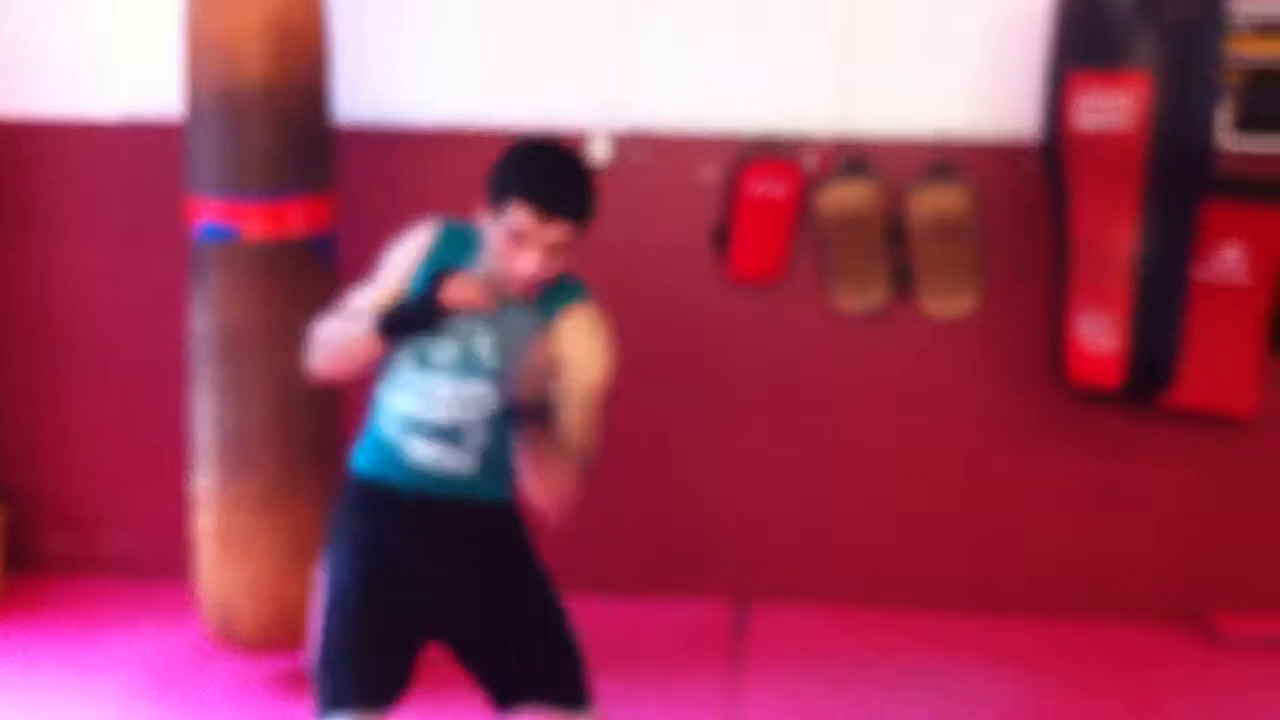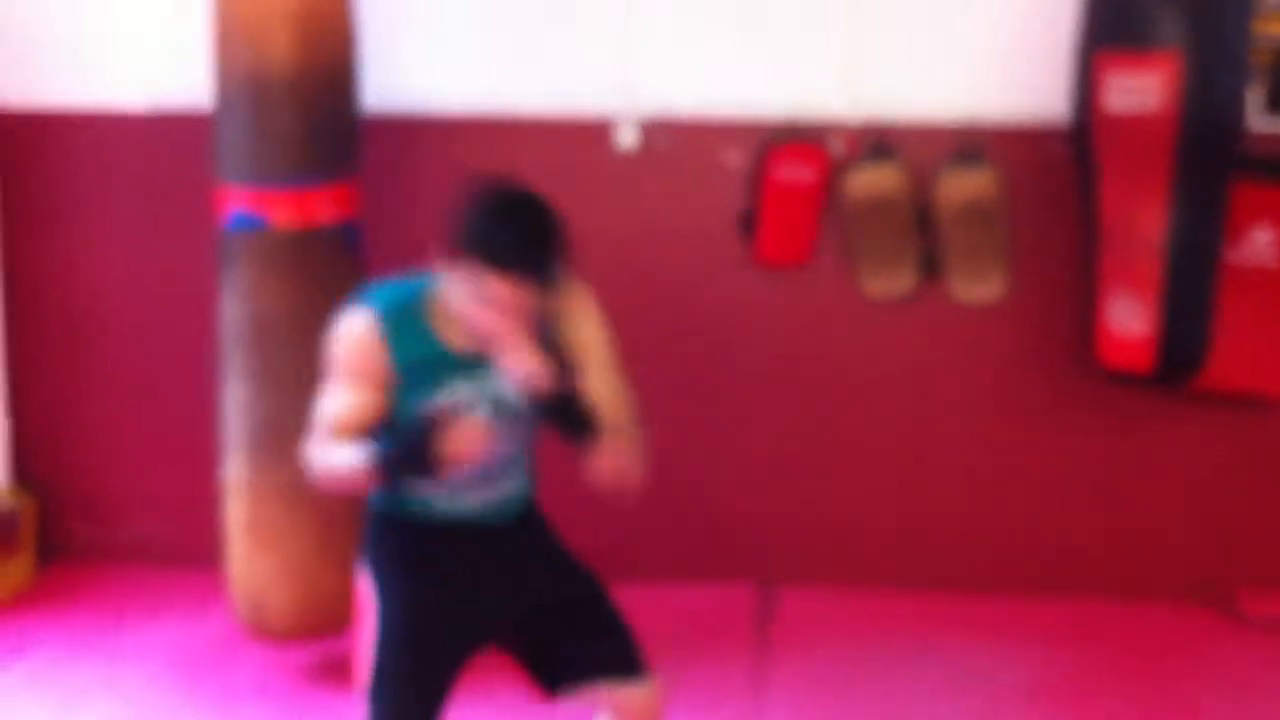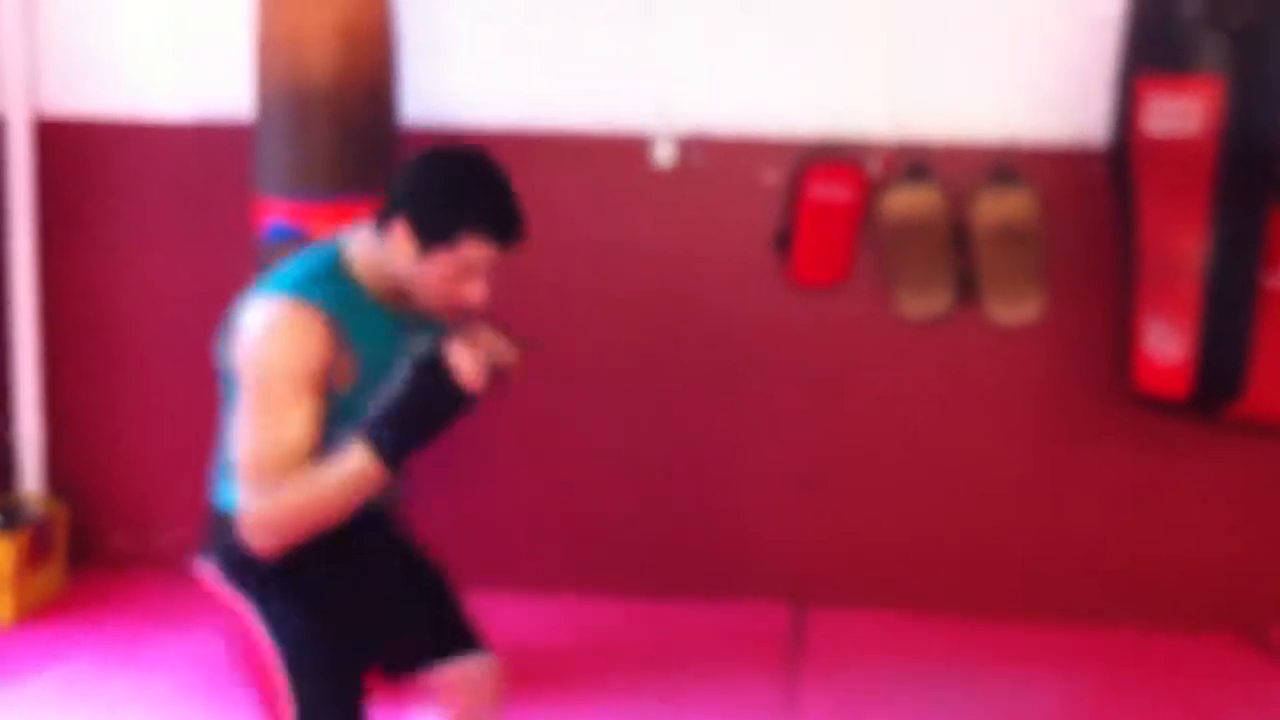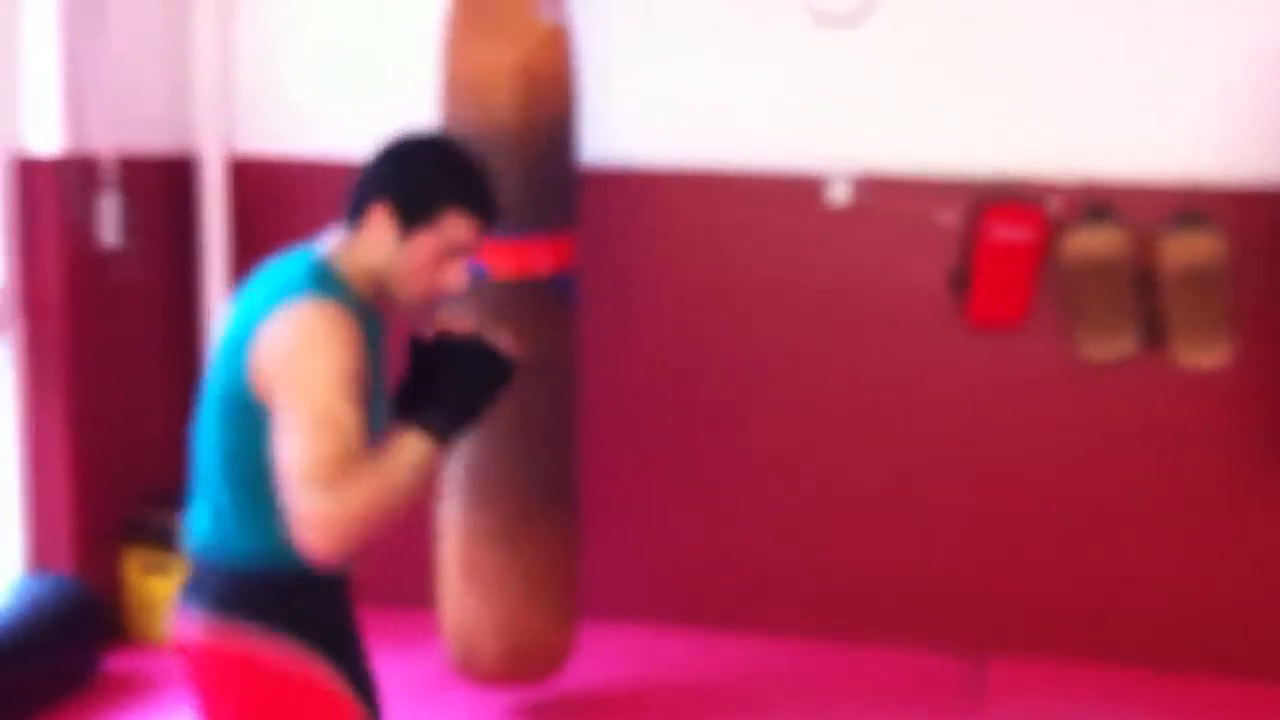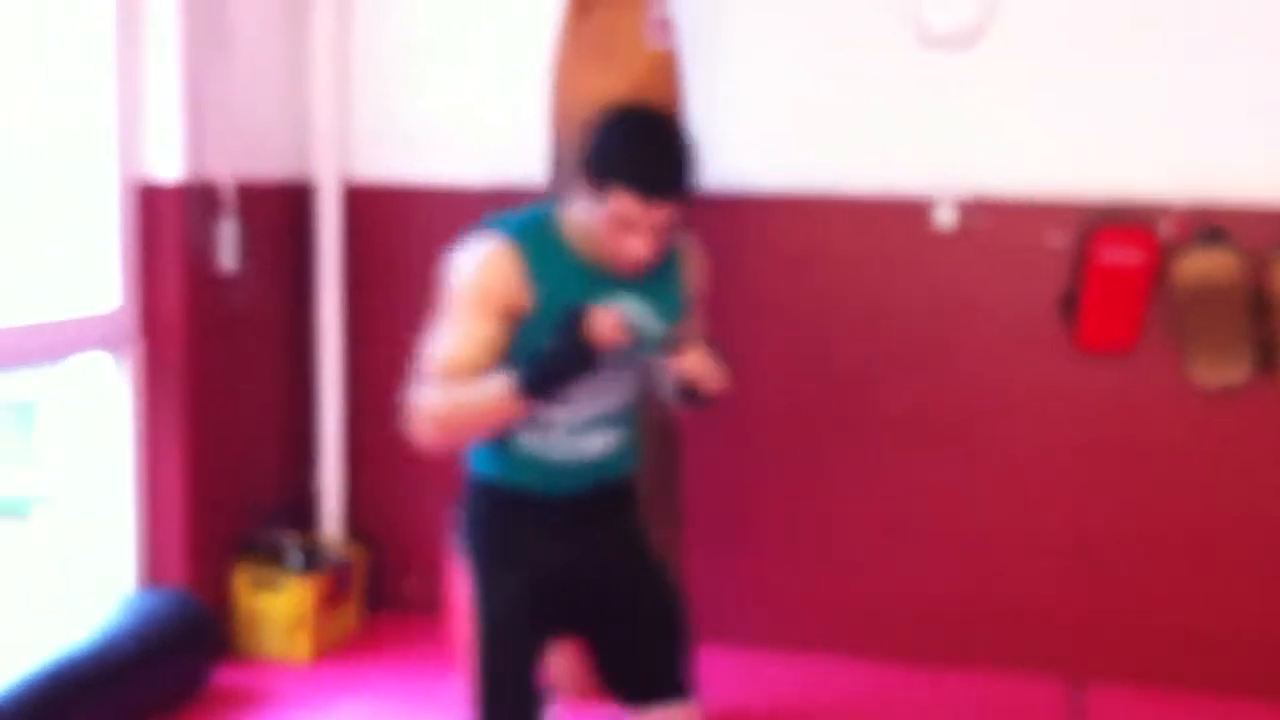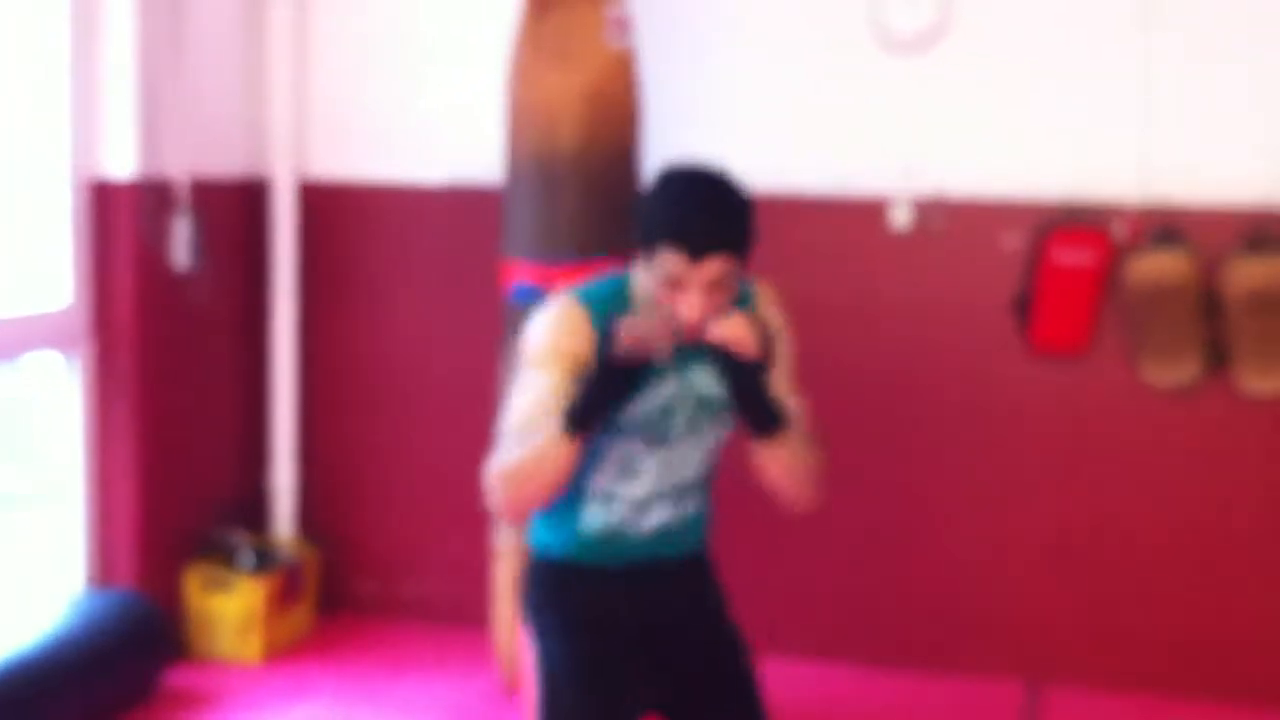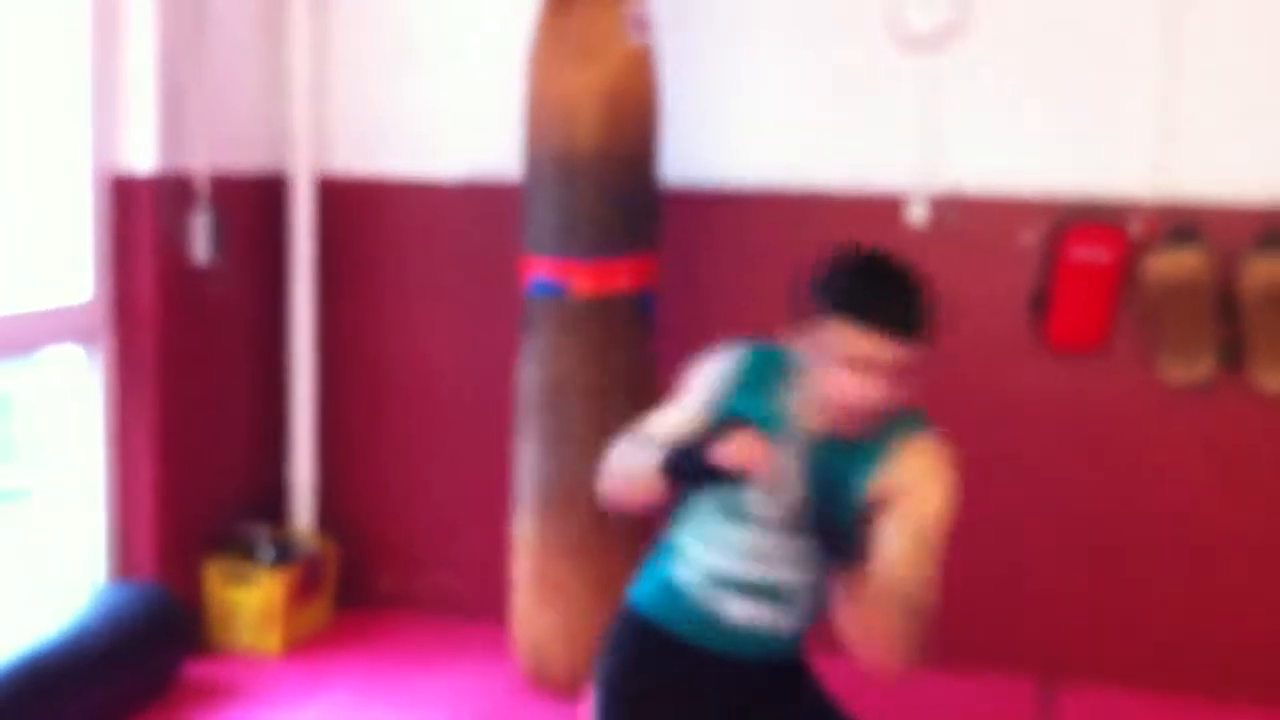
dt=0.7s
person 1, frame 1
left shoulder: (576, 323)
right shoulder: (429, 247)
left elbow: (553, 496)
right elbow: (324, 355)
left wrist: (532, 412)
right wrist: (401, 319)
left hip: (485, 532)
right hip: (382, 521)
person 1, frame 2
left shoulder: (567, 314)
right shoulder: (372, 331)
left elbow: (626, 472)
right elbow: (323, 455)
left wrist: (566, 407)
right wrist: (393, 456)
left hip: (514, 534)
right hip: (416, 545)
person 1, frame 3
left shoulder: (408, 281)
right shoulder: (287, 323)
right elbow: (267, 523)
left wrist: (476, 362)
right wrist: (406, 429)
left hip: (359, 527)
right hip: (276, 560)
person 1, frame 4
left shoulder: (294, 282)
right shoulder: (313, 327)
right elbow: (327, 529)
left wrist: (418, 385)
right wrist: (444, 415)
left hip: (236, 597)
right hip: (273, 613)
person 1, frame 5
left shoulder: (678, 259)
right shoulder: (498, 259)
right elbow: (427, 421)
left wrist: (697, 380)
right wrist: (544, 368)
left hip: (605, 513)
right hip: (510, 521)
person 1, frame 6
left shoulder: (756, 318)
right shoulder: (570, 325)
left elbow: (801, 489)
right elbow: (508, 495)
left wrist: (755, 393)
right wrist: (600, 393)
left hip: (681, 582)
right hip: (582, 590)
person 1, frame 7
left shoulder: (916, 461)
right shoulder: (737, 372)
left elbow: (884, 648)
right elbow: (616, 482)
left wrist: (840, 545)
right wrist: (686, 461)
left hip: (768, 682)
right hip: (653, 659)
